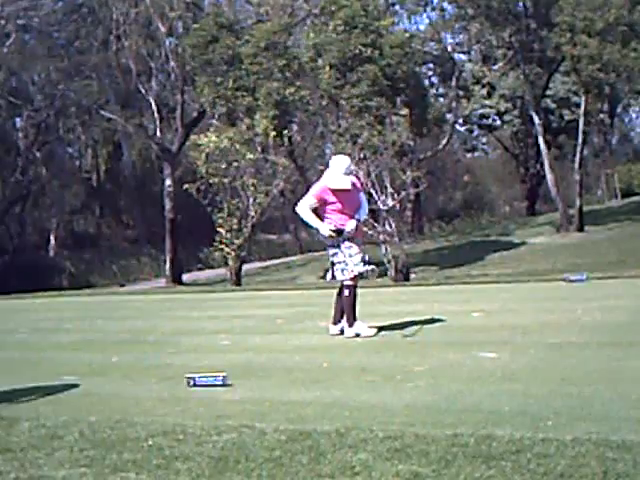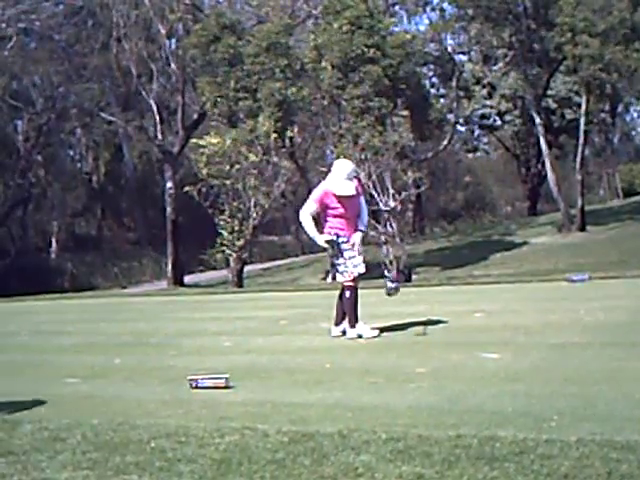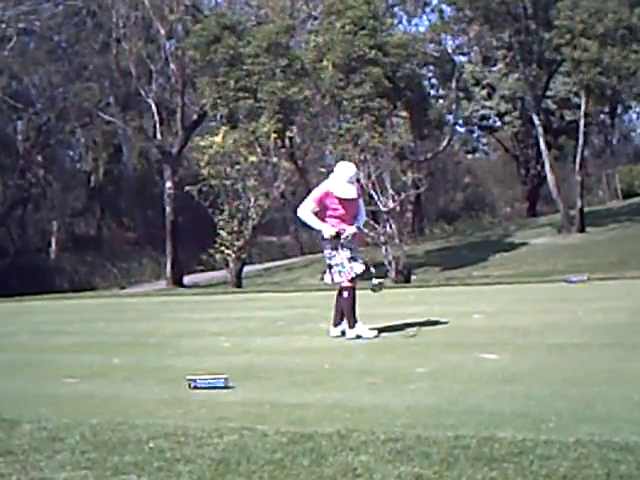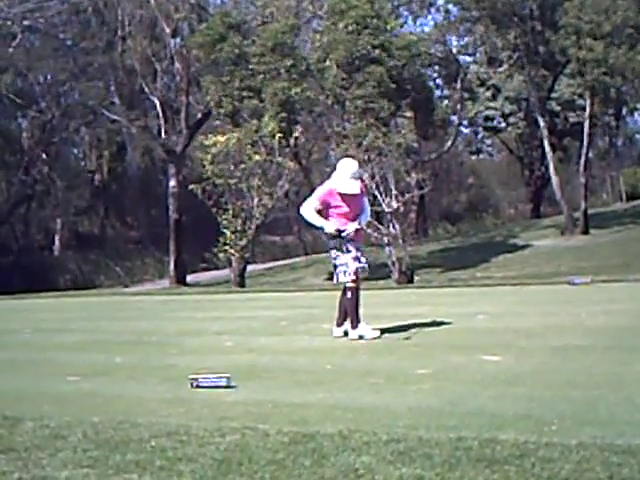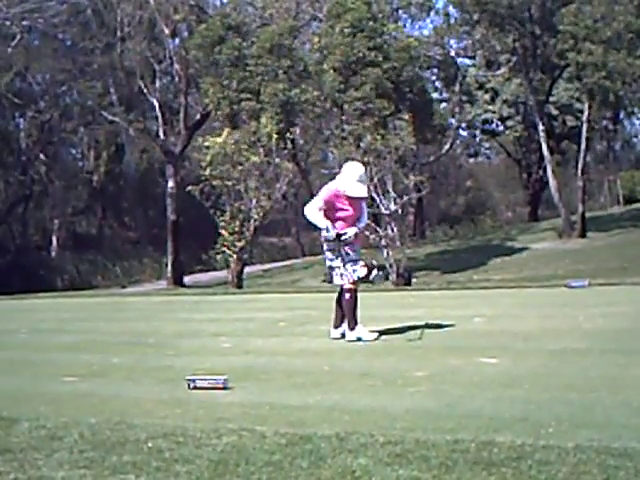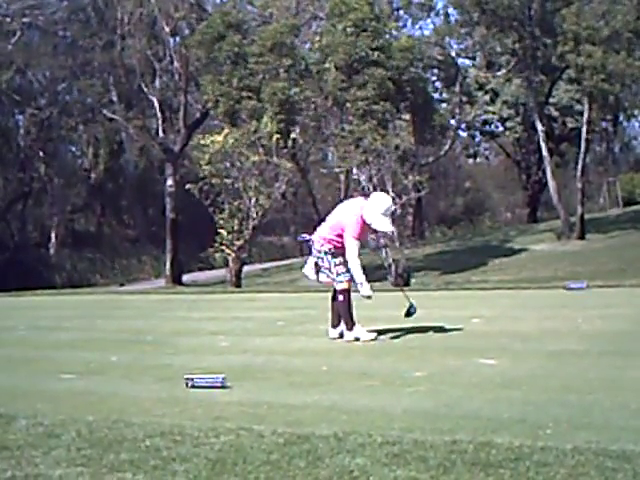
dt=0.5s
person 1, frame 1
left shoulder: (354, 181)
right shoulder: (322, 187)
left elbow: (364, 206)
right elbow: (302, 207)
left wrist: (355, 220)
right wrist: (320, 226)
left hip: (352, 236)
right hip: (337, 237)
left knee: (348, 280)
right knee: (350, 278)
left ankle: (336, 323)
right ankle: (352, 325)
person 1, frame 2
left shoulder: (355, 185)
right shoulder: (323, 191)
left elbow: (363, 209)
right elbow: (304, 214)
left wrist: (360, 231)
right wrist: (316, 236)
left hip: (353, 240)
right hip: (337, 240)
left knee: (349, 281)
right knee: (350, 280)
left ankle: (338, 325)
right ankle: (354, 326)
person 1, frame 3
left shoulder: (354, 187)
right shoulder: (324, 191)
left elbow: (361, 211)
right elbow: (302, 211)
left wrist: (355, 227)
right wrist: (323, 227)
left hip: (349, 240)
right hip: (334, 240)
left knee: (347, 281)
right knee: (348, 281)
left ankle: (337, 325)
right ankle: (352, 327)
person 1, frame 4
left shoulder: (359, 187)
right shoulder: (327, 190)
left elbow: (366, 211)
right elbow: (306, 209)
left wrist: (357, 224)
right wrist: (325, 224)
left hip: (355, 240)
right hip: (340, 241)
left knee: (351, 282)
right knee: (352, 281)
left ankle: (340, 325)
right ankle: (356, 327)
person 1, frame 5
left shoulder: (358, 191)
right shoulder: (331, 191)
left elbow: (363, 214)
right elbow: (310, 209)
left wrist: (356, 228)
right wrist: (327, 226)
left hip: (350, 243)
right hip: (336, 244)
left knee: (348, 285)
right knee: (350, 284)
left ankle: (337, 328)
right ankle: (353, 329)
person 1, frame 6
left shoulder: (366, 205)
right shoulder: (355, 220)
right elbow: (352, 255)
left wrist: (367, 238)
right wrist: (362, 283)
left hip: (336, 248)
right hip: (326, 246)
left knee: (340, 285)
right knee: (343, 285)
left ankle: (335, 328)
right ankle: (351, 330)
